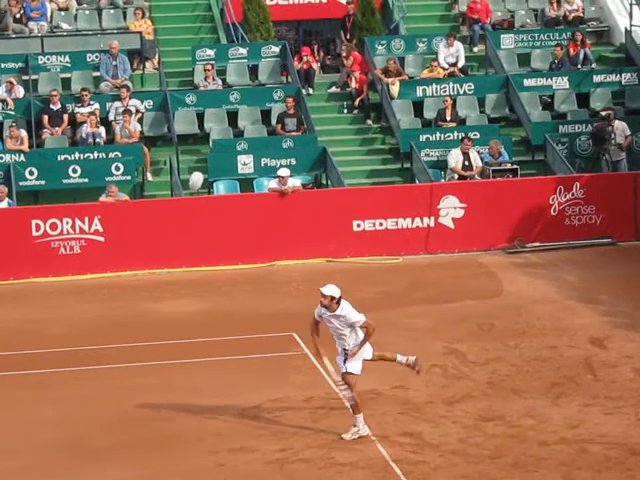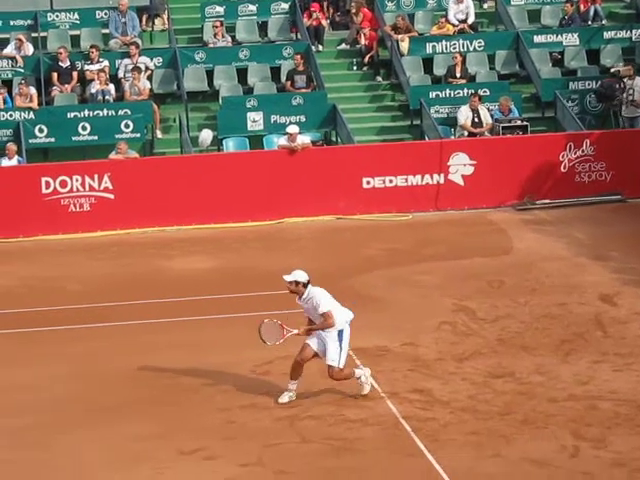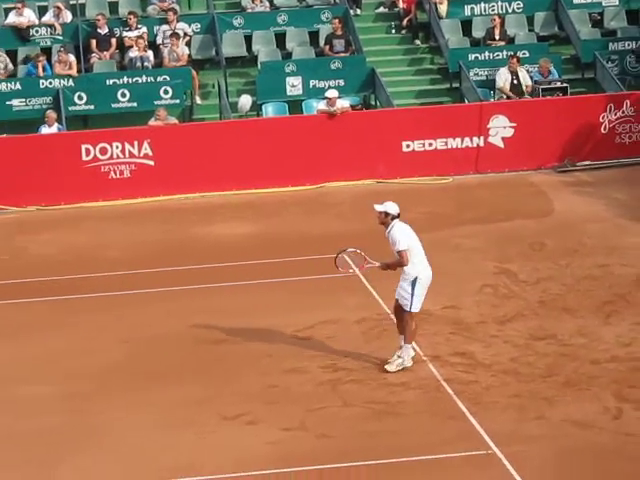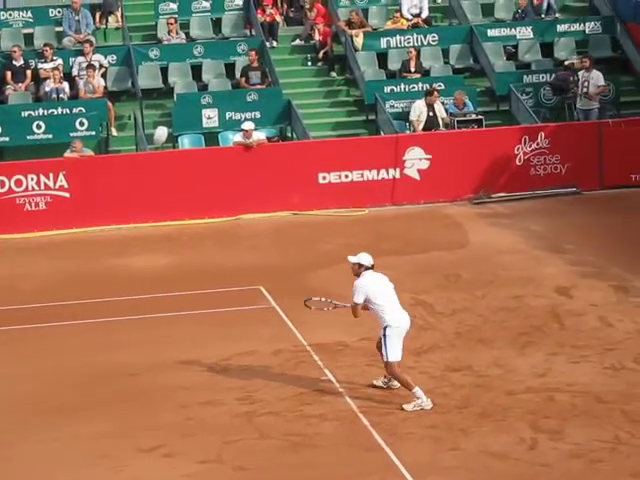
dt=0.4s
person 1, frame 1
left shoulder: (347, 313)
right shoulder: (321, 309)
left elbow: (371, 327)
right elbow: (314, 325)
left wrist: (358, 348)
right wrist: (317, 347)
left hip: (352, 348)
right hip: (344, 347)
left knee: (349, 385)
right knee: (376, 356)
left ankle: (360, 427)
right ankle: (408, 361)
person 1, frame 2
left shoulder: (317, 296)
right shoulder: (302, 298)
left elbow: (330, 323)
left wrist: (307, 329)
right wrist: (307, 329)
left hip: (338, 331)
right hip: (320, 332)
left knee: (334, 374)
right knee: (299, 359)
left ankle: (362, 374)
right ankle: (291, 391)
person 1, frame 3
left shoulder: (397, 232)
right shoulder: (395, 229)
left elbow: (404, 261)
left wrist: (385, 265)
right wrist: (391, 264)
left hip: (417, 277)
right hip: (411, 276)
left knee: (408, 317)
right knee: (398, 312)
left ankle: (405, 358)
right ankle: (405, 350)
person 1, frame 4
left shoulder: (360, 283)
right shoulder: (379, 276)
left elbow: (356, 313)
left wrist: (353, 306)
left hip: (393, 325)
right hip: (403, 319)
left knee: (392, 368)
right knee: (380, 347)
left ankle: (422, 399)
right ankle: (389, 380)
